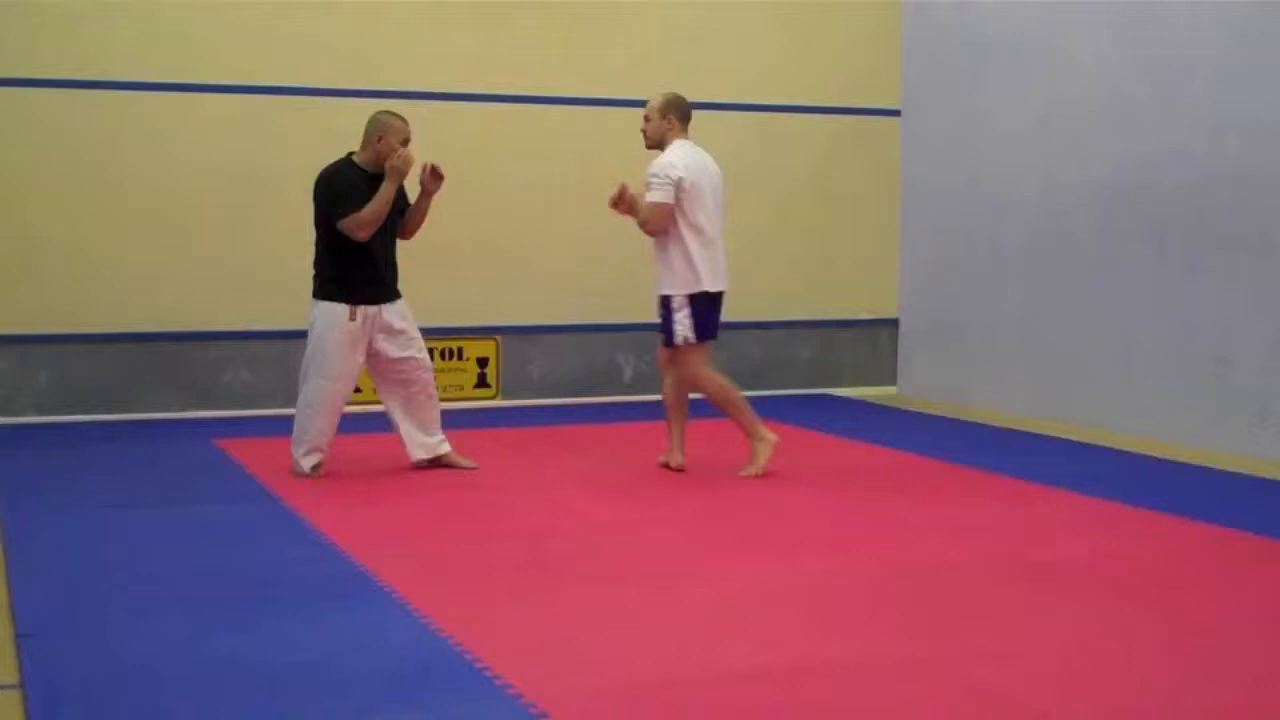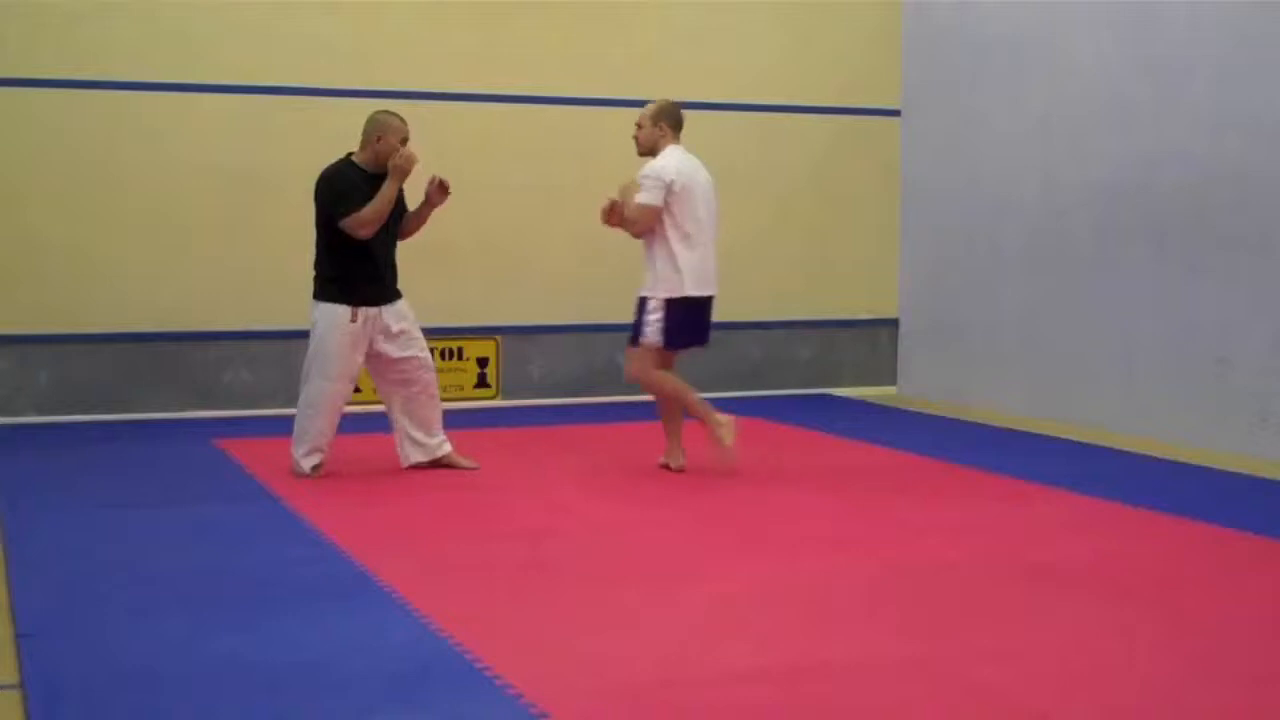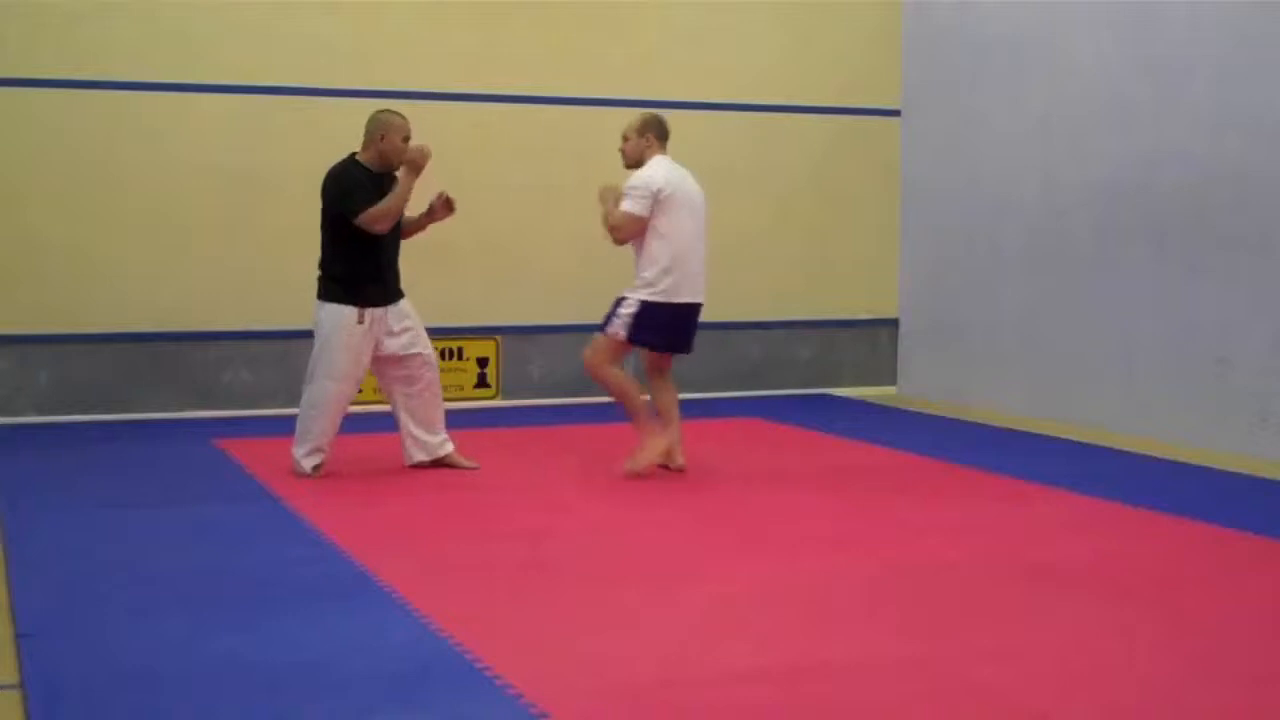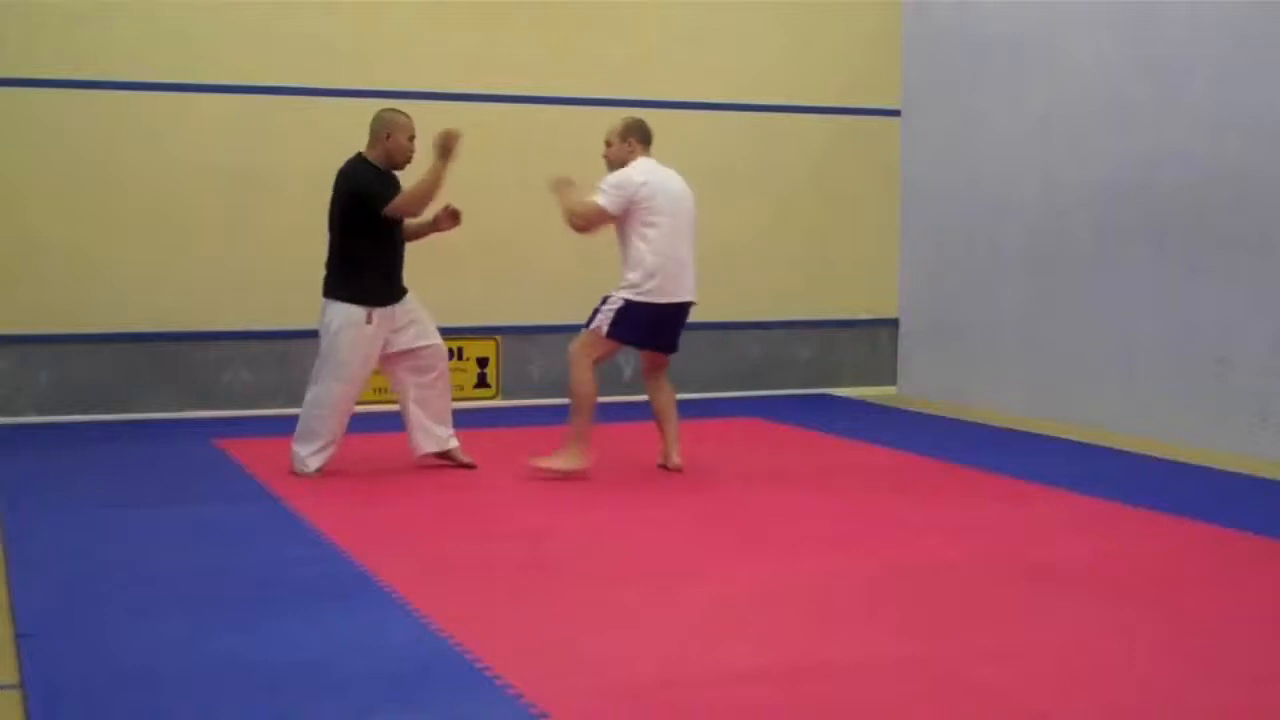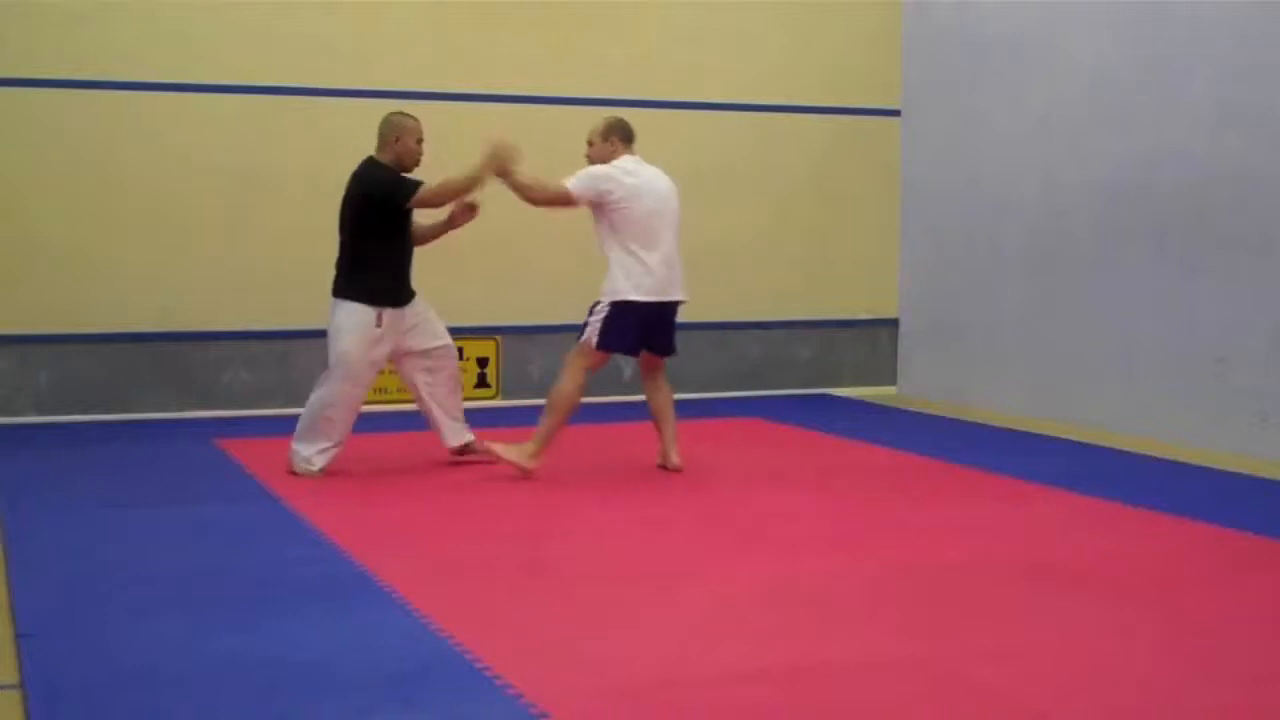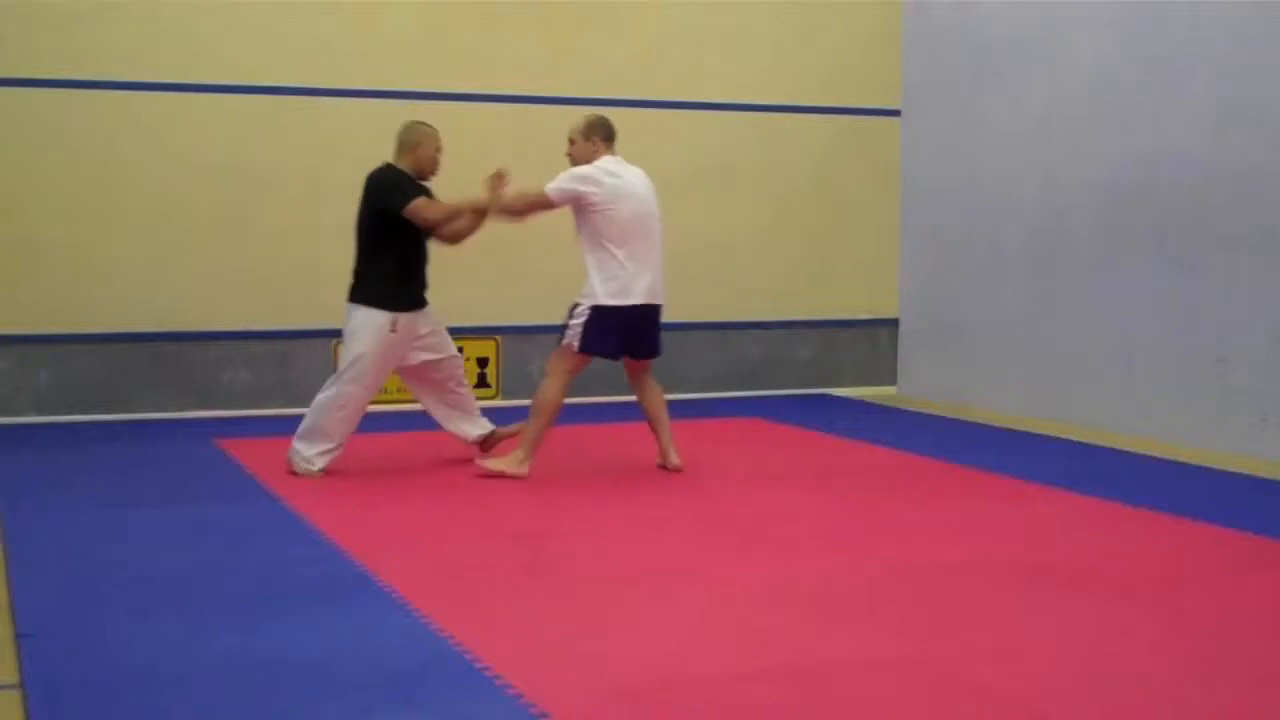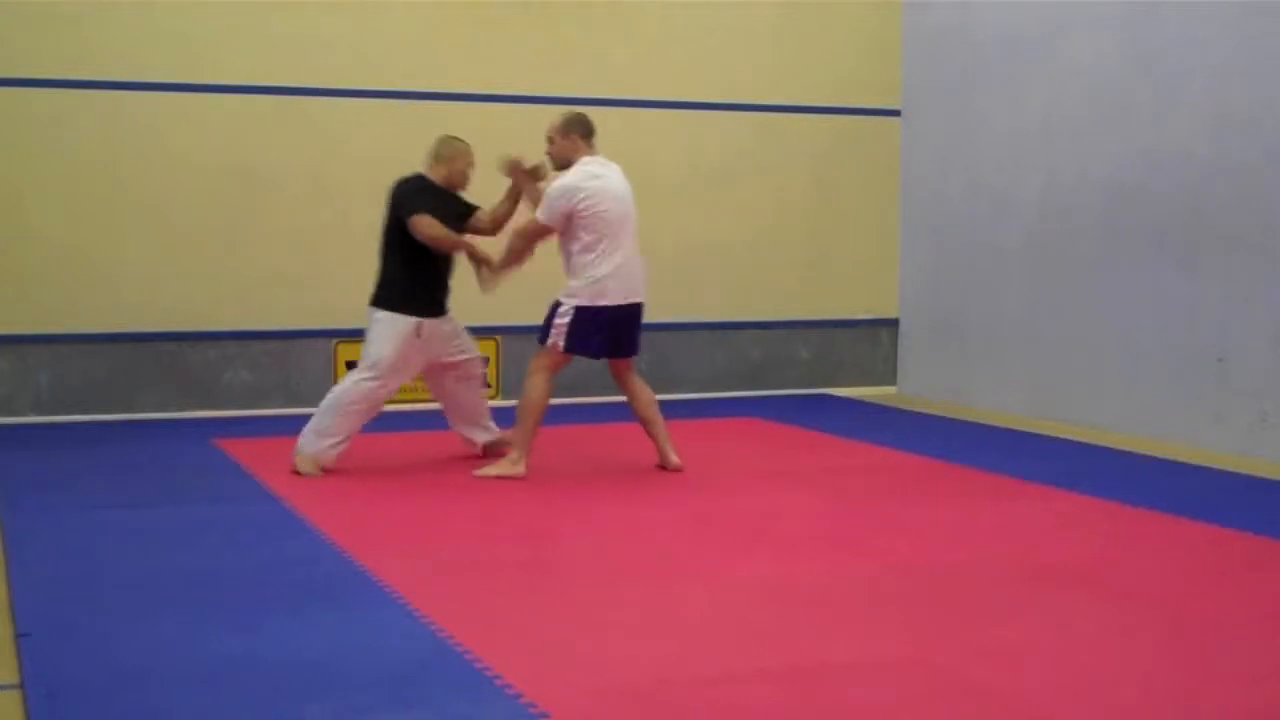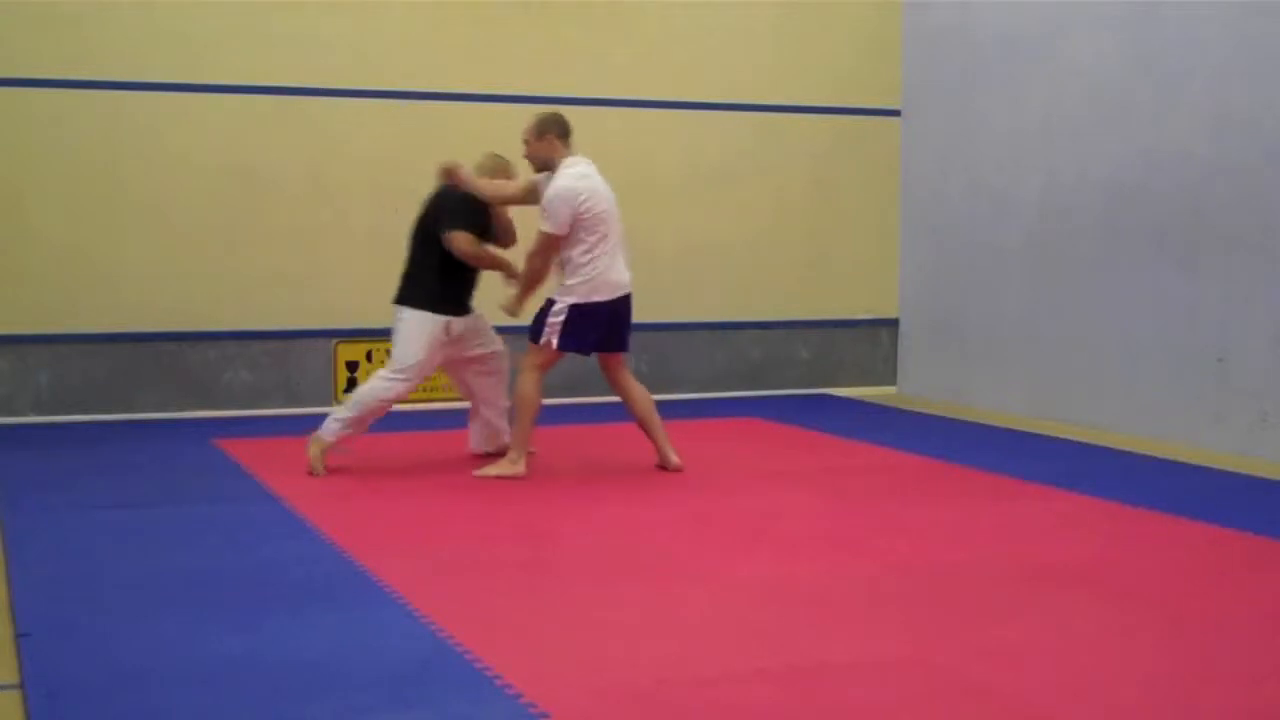
dt=0.1s
person 1, frame 1
left shoulder: (667, 164)
right shoulder: (702, 161)
left elbow: (655, 225)
left wrist: (632, 205)
right wrist: (634, 205)
left hip: (688, 283)
right hip: (705, 279)
left knee: (696, 370)
right knee: (675, 366)
left ankle: (760, 437)
right ankle: (674, 451)
person 1, frame 2
left shoulder: (659, 168)
right shoulder: (695, 169)
left elbow: (639, 226)
left wrist: (623, 205)
right wrist: (625, 212)
left hip: (671, 288)
right hip: (697, 287)
left knee: (640, 370)
right knee: (661, 367)
left ankle: (714, 420)
right ankle: (674, 452)
person 1, frame 3
left shoulder: (646, 178)
right shoulder: (684, 179)
left elbow: (621, 233)
left wrist: (608, 203)
right wrist: (620, 205)
left hip: (658, 293)
right hip: (689, 294)
left knee: (598, 358)
right knee: (657, 371)
left ankle: (654, 432)
right ankle: (673, 452)
person 1, frame 4
left shoulder: (626, 179)
right shoulder: (676, 181)
left elbow: (581, 221)
left wrist: (565, 192)
left hip: (643, 293)
right hip: (679, 294)
left knee: (581, 356)
right knee: (655, 371)
left ankle: (575, 451)
right ankle: (672, 452)
person 1, frame 5
left shoulder: (605, 177)
right shoulder: (661, 179)
left elbow: (542, 195)
left wrist: (504, 171)
left hip: (630, 296)
right hip: (666, 294)
left knee: (576, 367)
right knee: (653, 374)
left ankle: (530, 452)
right ankle: (671, 453)
person 1, frame 6
left shoulder: (585, 178)
right shoulder: (640, 178)
left elbow: (524, 205)
left wrist: (491, 204)
left hip: (609, 299)
right hip: (647, 297)
left knee: (558, 370)
right knee: (641, 376)
left ankle: (520, 458)
right ankle: (669, 453)
person 1, frame 7
left shoulder: (568, 185)
right shoulder: (609, 173)
left elbow: (528, 237)
left wrist: (497, 266)
right wrist: (527, 182)
left hip: (589, 299)
right hip: (629, 296)
left knee: (541, 368)
right knee: (627, 377)
left ankle: (515, 460)
right ankle: (668, 454)
person 1, frame 8
left shoulder: (564, 188)
right shoulder: (578, 172)
left elbow: (542, 256)
right elbow: (512, 193)
left wrist: (519, 297)
right wrist: (463, 178)
left hip: (583, 296)
right hip: (615, 292)
left knee: (531, 366)
right knee: (619, 374)
left ankle: (514, 459)
right ankle: (667, 453)
person 2, frame 1
left shoulder: (385, 178)
right shoulder: (336, 178)
left elbow: (405, 230)
right elbow: (360, 229)
left wrist: (426, 194)
right wrist: (393, 182)
left hip: (386, 302)
right hip: (340, 305)
left knee: (414, 372)
right knee: (328, 383)
left ankle: (432, 448)
right ankle: (307, 459)
person 2, frame 2
left shoulder: (384, 178)
right shoulder: (336, 179)
left elbow: (400, 230)
right elbow: (362, 227)
left wrist: (429, 204)
right wrist: (395, 181)
left hip: (387, 303)
right hip: (341, 306)
left knee: (416, 371)
right knee: (328, 384)
left ankle: (432, 449)
right ankle: (307, 459)
person 2, frame 3
left shoulder: (385, 179)
right shoulder: (344, 179)
right elbow: (376, 224)
left wrist: (431, 216)
right wrist: (410, 176)
left hip: (389, 301)
right hip: (346, 305)
left knee: (419, 367)
right knee: (333, 382)
left ankle: (434, 449)
right ankle: (306, 459)
person 2, frame 4
left shoulder: (384, 178)
right shoulder: (356, 177)
right elbow: (410, 204)
left wrist: (434, 225)
right wrist: (442, 159)
left hip: (394, 299)
right hip: (352, 304)
left knee: (429, 359)
right knee: (338, 382)
left ankle: (440, 442)
right ankle: (306, 459)
person 2, frame 5
left shoulder: (395, 181)
right shoulder: (373, 178)
left elbow: (407, 236)
right elbow: (435, 195)
left wrist: (452, 222)
right wrist: (488, 164)
left hip: (400, 301)
right hip: (362, 305)
left knee: (438, 357)
right knee: (345, 381)
left ankle: (462, 439)
right ankle: (305, 457)
person 2, frame 6
left shoulder: (412, 188)
right shoulder: (385, 182)
left elbow: (448, 233)
right elbow: (430, 215)
left wrist: (485, 204)
right wrist: (485, 200)
left hip: (412, 309)
right hip: (375, 310)
left knee: (445, 366)
right knee: (353, 384)
left ankle: (480, 432)
right ankle: (306, 457)
person 2, frame 7
left shoulder: (448, 200)
right shoulder: (410, 190)
left elbow: (490, 224)
right elbow: (426, 232)
left wrist: (517, 187)
right wrist: (473, 252)
left hip: (432, 315)
right hip: (398, 315)
left knee: (465, 369)
right knee: (371, 381)
left ankle: (485, 437)
right ankle: (310, 451)
person 2, frame 8
left shoulder: (472, 207)
right shoulder: (454, 200)
left elbow: (506, 239)
right elbow: (464, 248)
left wrist: (498, 207)
right wrist: (506, 267)
left hip: (458, 313)
right hip: (424, 311)
left knee: (492, 361)
right knee: (399, 377)
left ankle: (493, 441)
right ankle: (326, 437)
